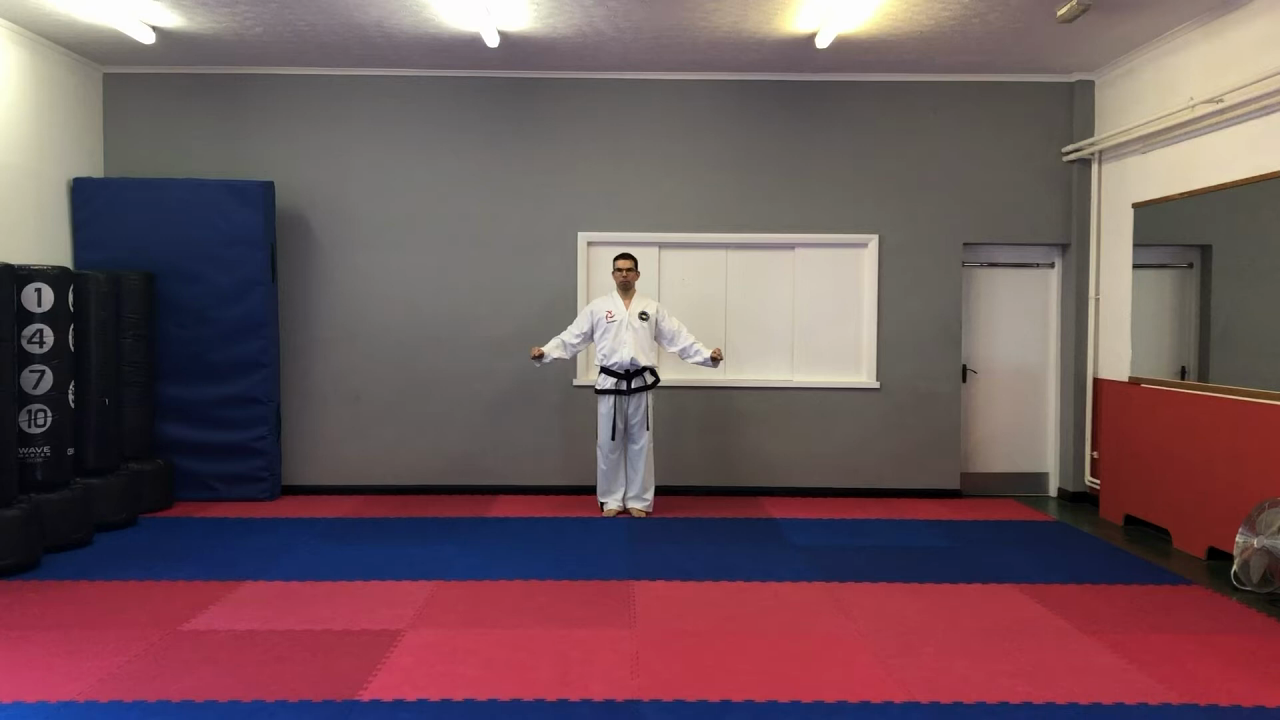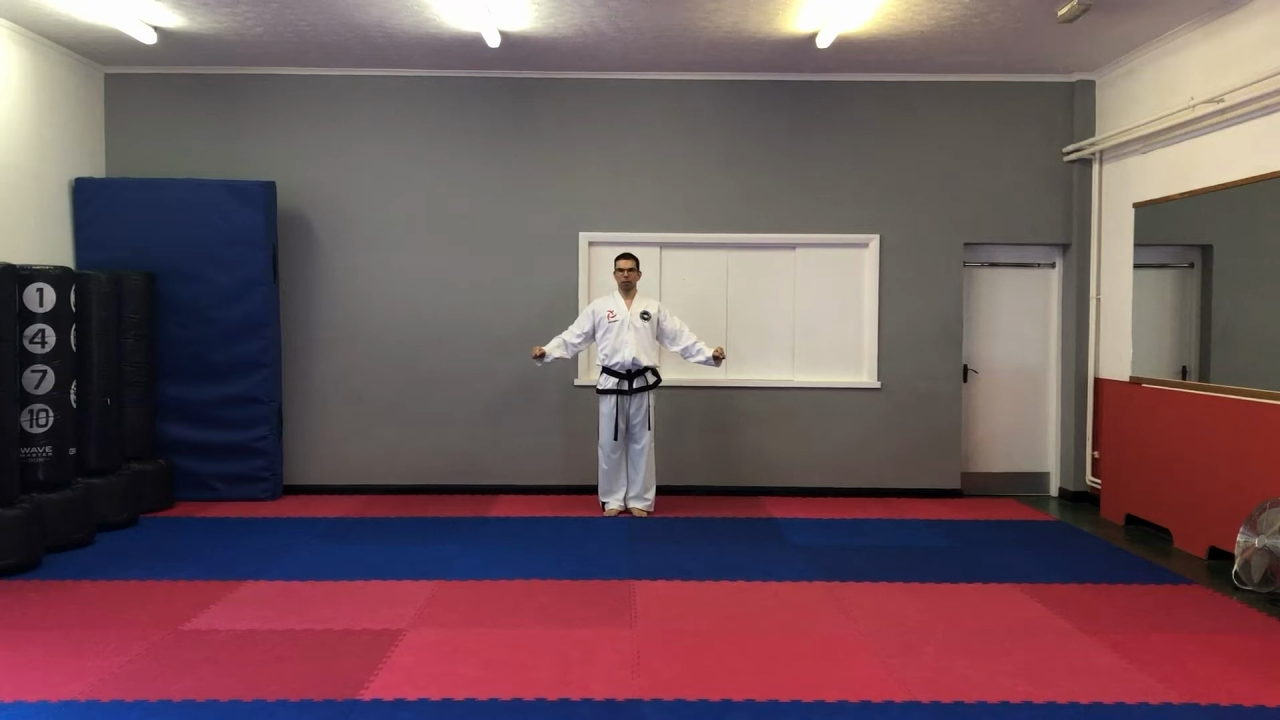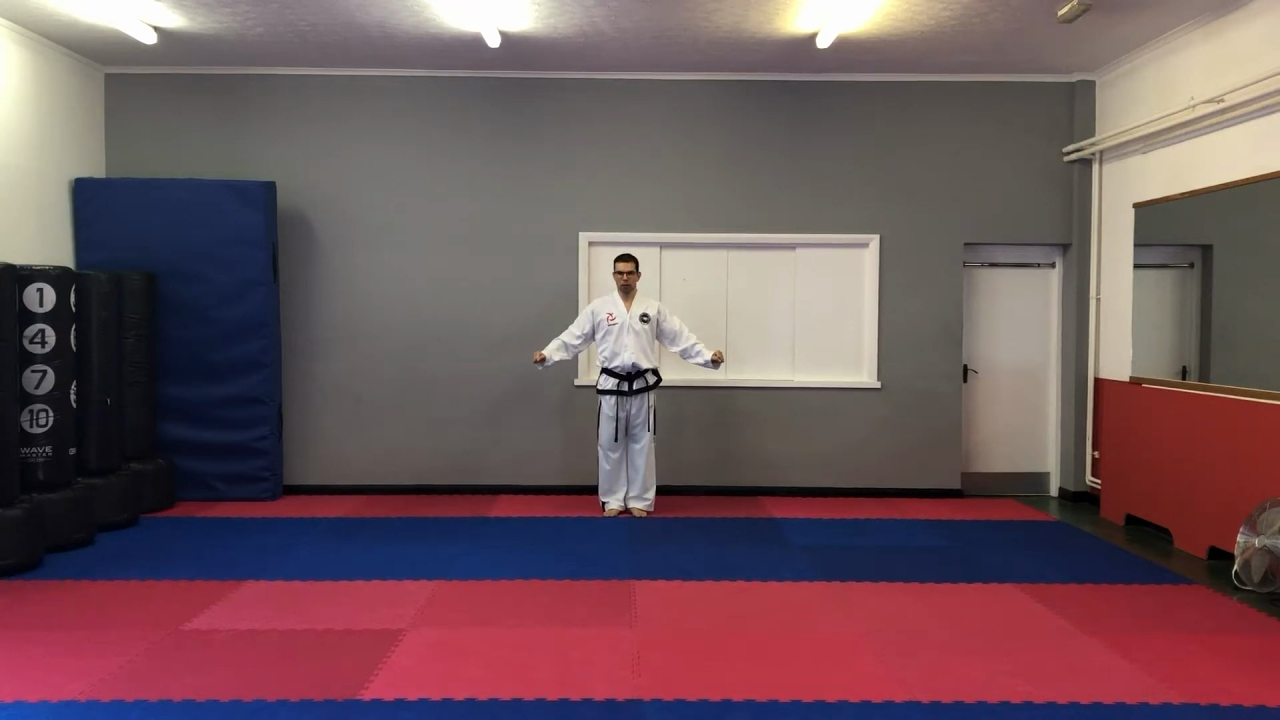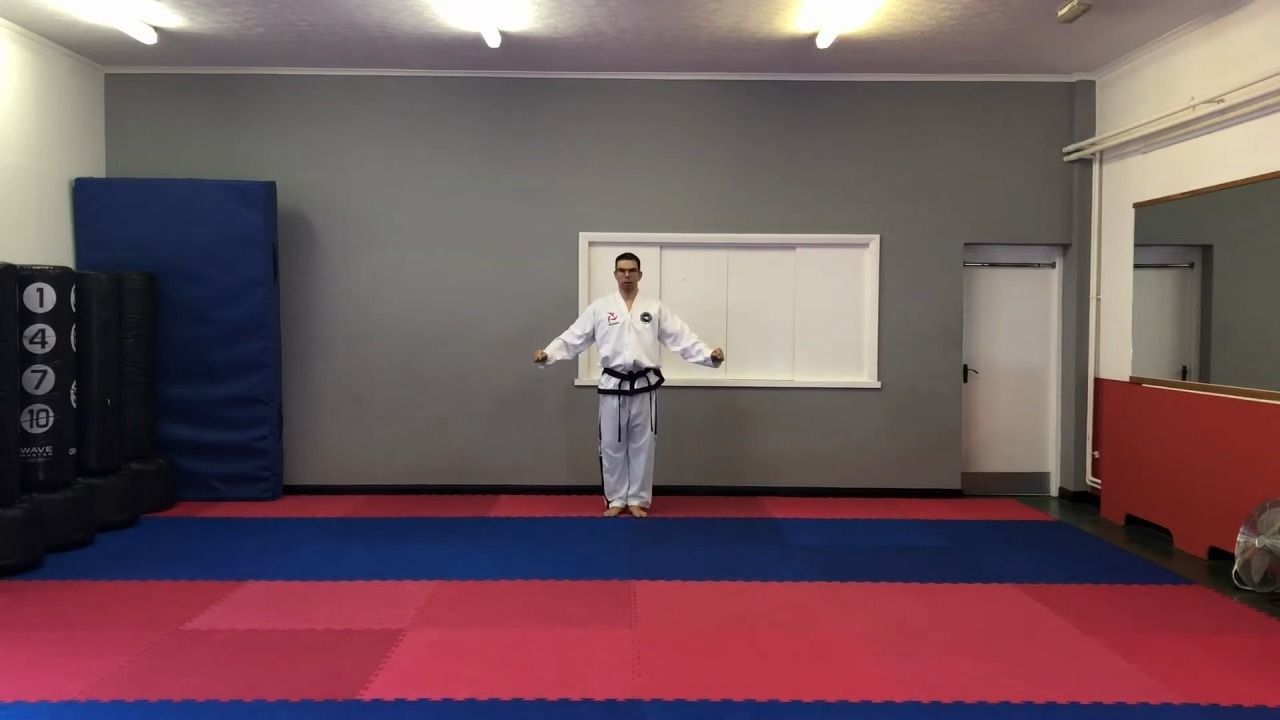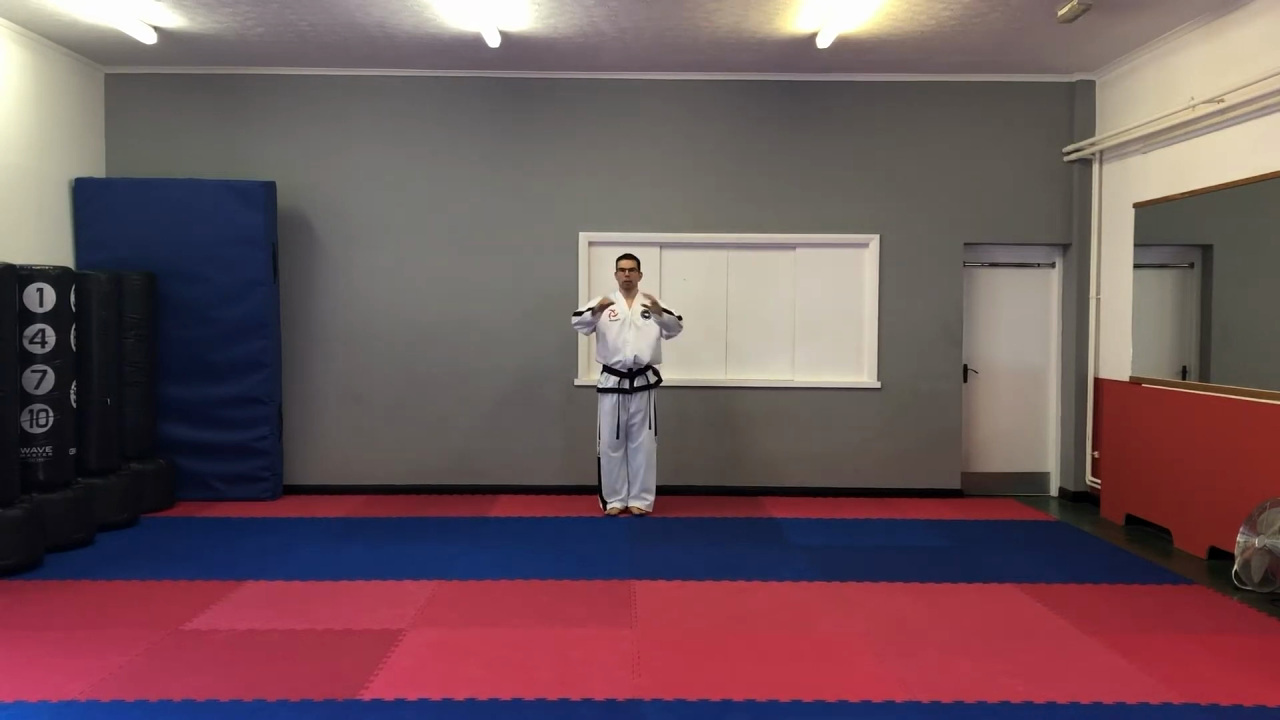
dt=1s
person 1, frame 1
left shoulder: (652, 308)
right shoulder: (597, 307)
left elbow: (678, 338)
right elbow: (572, 337)
left wrist: (707, 355)
right wrist: (545, 352)
left hip: (640, 384)
right hip: (610, 384)
left knee: (640, 443)
right knee: (609, 443)
left ankle: (638, 501)
right ankle: (612, 500)
person 1, frame 2
left shoulder: (654, 308)
right shoulder: (599, 307)
left elbow: (680, 338)
right elbow: (573, 337)
left wrist: (710, 354)
right wrist: (546, 351)
left hip: (642, 384)
right hip: (611, 384)
left knee: (641, 443)
right knee: (610, 444)
left ankle: (639, 500)
right ankle: (613, 500)
person 1, frame 3
left shoulder: (654, 308)
right shoulder: (598, 307)
left elbow: (681, 338)
right elbow: (572, 337)
left wrist: (708, 357)
right wrist: (546, 354)
left hip: (642, 385)
right hip: (611, 385)
left knee: (642, 446)
right knee: (610, 445)
left ankle: (639, 501)
right ankle: (612, 501)
person 1, frame 4
left shoulder: (655, 308)
right shoulder: (600, 307)
left elbow: (681, 337)
right elbow: (574, 337)
left wrist: (709, 355)
right wrist: (547, 354)
left hip: (644, 385)
right hip: (613, 385)
left knee: (643, 445)
right knee: (612, 446)
left ankle: (638, 500)
right ankle: (616, 499)
person 1, frame 5
left shoulder: (652, 304)
right shoulder: (602, 304)
left elbow: (674, 327)
right elbow: (579, 322)
left wrist: (657, 311)
right wrist: (596, 310)
left hip: (643, 383)
right hip: (611, 383)
left knee: (643, 443)
right knee: (611, 444)
left ankle: (640, 500)
right ankle: (614, 500)
